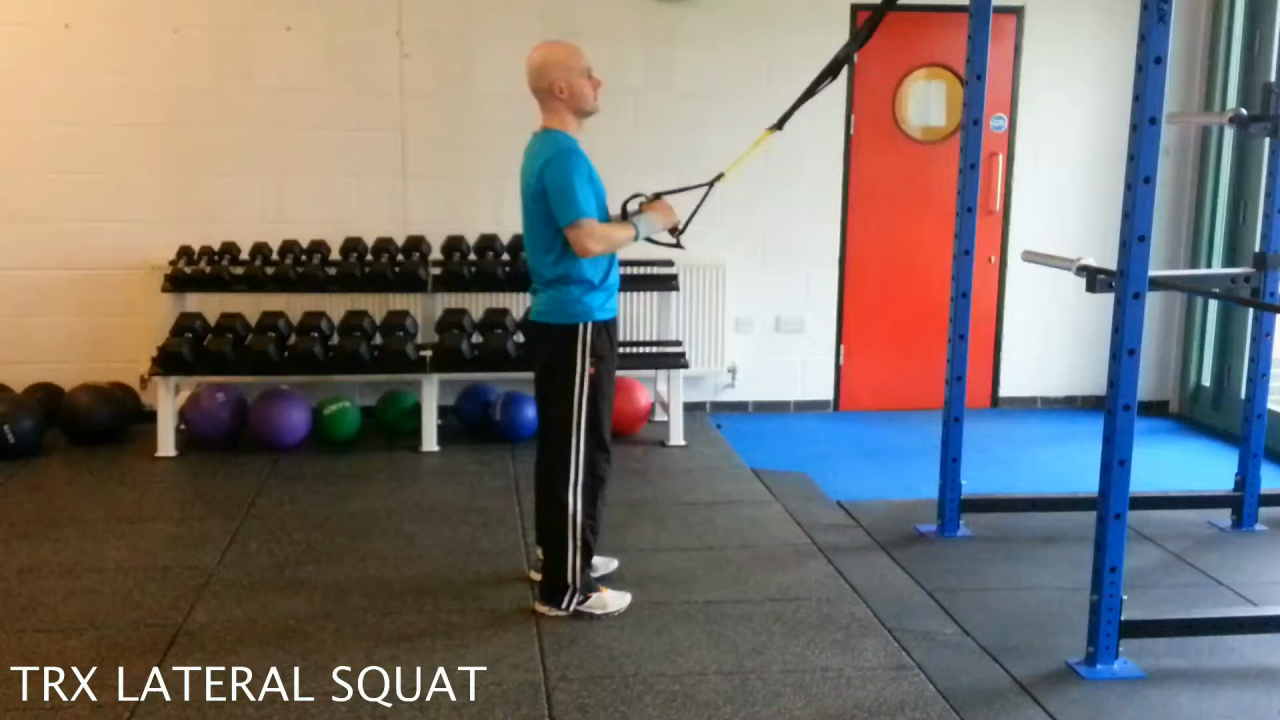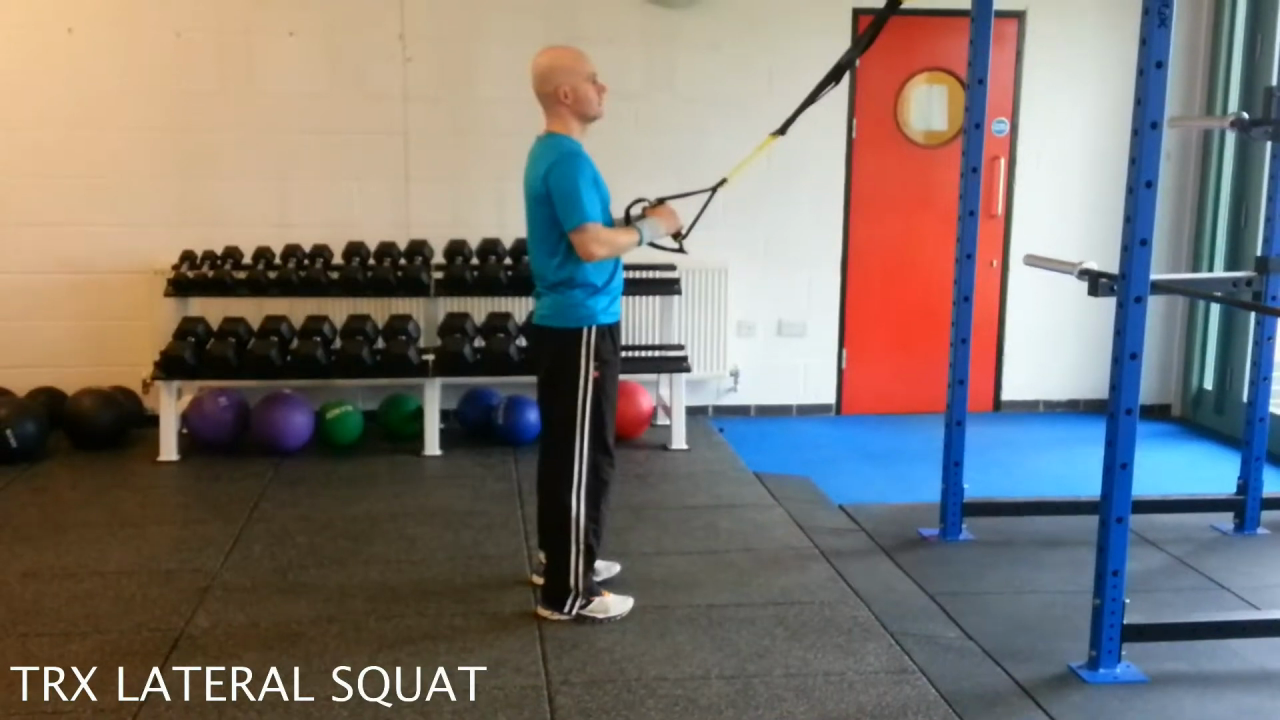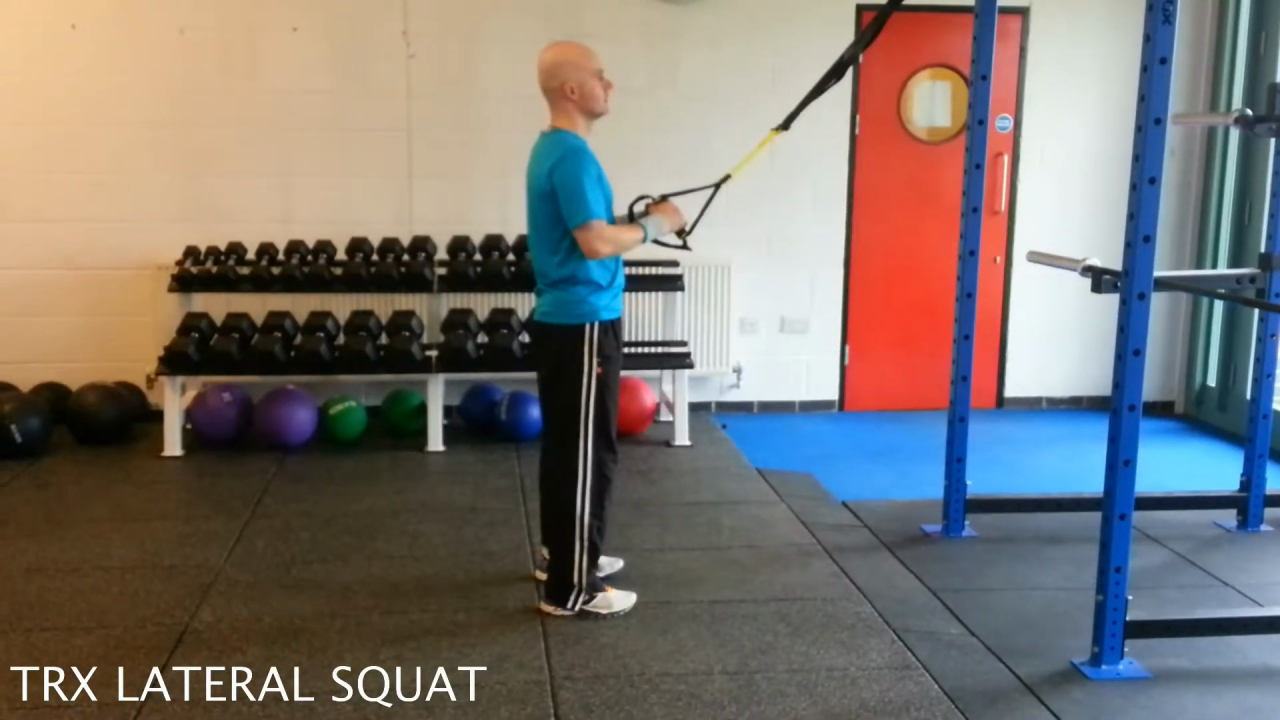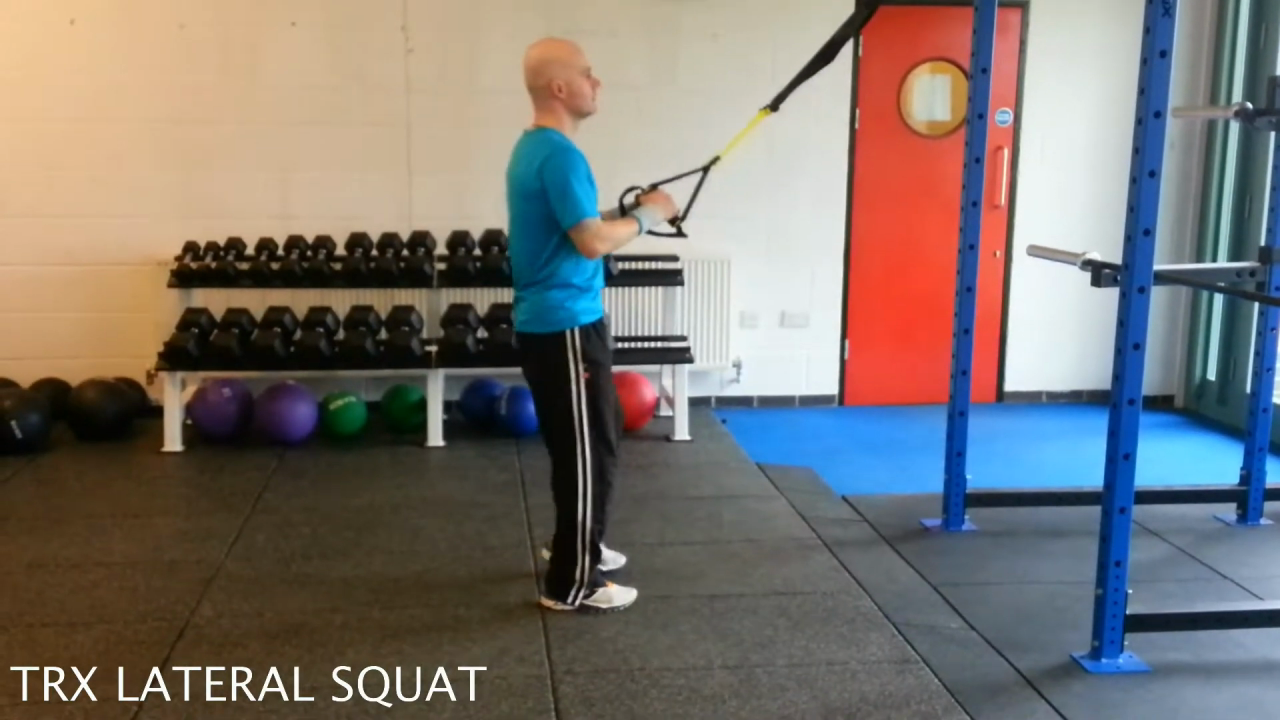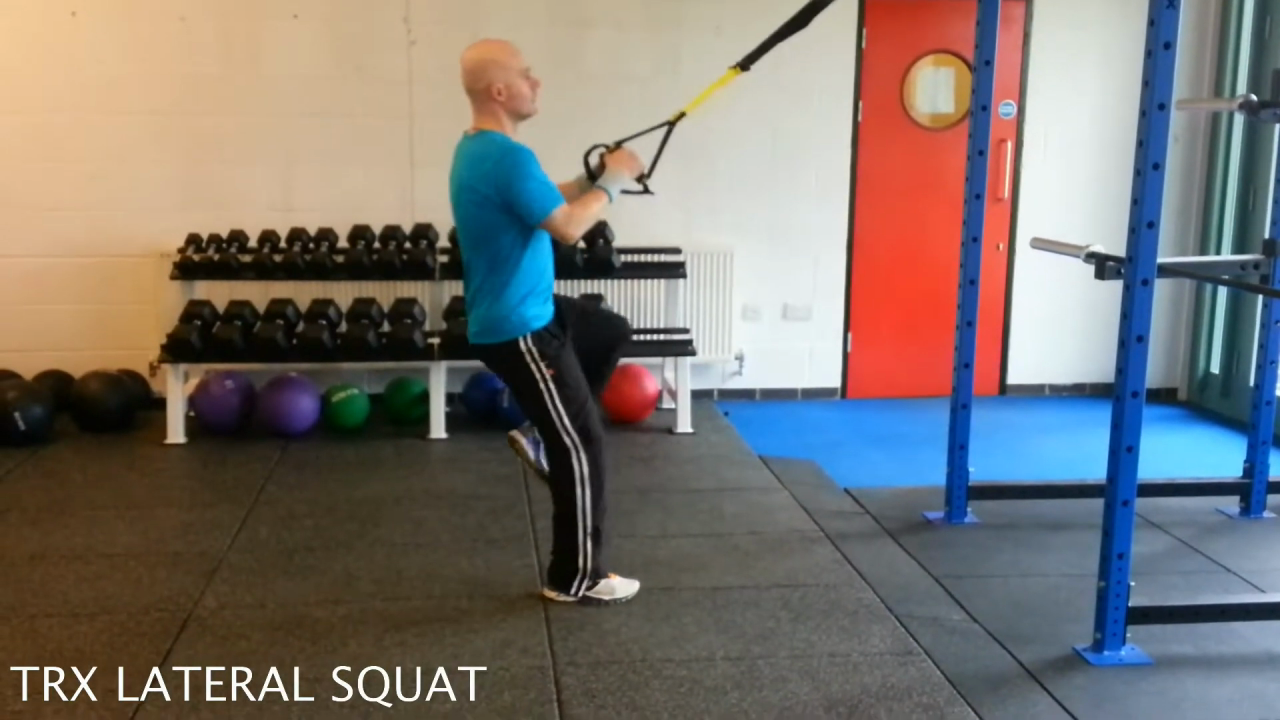
dt=0.7s
person 1, frame 1
left shoulder: (548, 149)
right shoulder: (562, 155)
right elbow: (586, 241)
left wrist: (632, 219)
right wrist: (647, 223)
left hip: (563, 318)
right hip: (576, 324)
left knee: (561, 448)
right knee: (580, 455)
left ankle: (558, 555)
right ankle: (565, 586)
person 1, frame 2
left shoulder: (551, 152)
right shoulder: (566, 159)
right elbow: (590, 245)
left wrist: (634, 222)
right wrist: (649, 227)
left hip: (565, 321)
right hip: (579, 327)
left knee: (564, 451)
right knee: (584, 459)
left ankle: (559, 559)
right ankle: (567, 591)
person 1, frame 3
left shoulder: (553, 148)
right shoulder: (572, 156)
right elbow: (595, 242)
left wrist: (634, 219)
right wrist: (653, 225)
left hip: (563, 318)
right hip: (582, 324)
left knee: (566, 447)
right knee: (588, 455)
left ankle: (562, 554)
right ankle: (570, 587)
person 1, frame 4
left shoulder: (534, 148)
right shoulder: (559, 156)
right elbow: (592, 241)
left wrist: (626, 212)
right wrist: (647, 215)
left hip: (552, 321)
right hip: (566, 327)
left knee: (589, 441)
right knee: (590, 452)
left ankle: (575, 546)
right ankle: (571, 584)
person 1, frame 5
left shoulder: (480, 149)
right shoulder: (504, 156)
left elbow: (541, 203)
right elbow: (568, 227)
left wrist: (593, 179)
right wrist: (614, 181)
left hip: (526, 310)
right hip: (516, 331)
left knee: (611, 332)
right knee: (583, 447)
left ankle: (543, 432)
right ankle: (574, 579)
